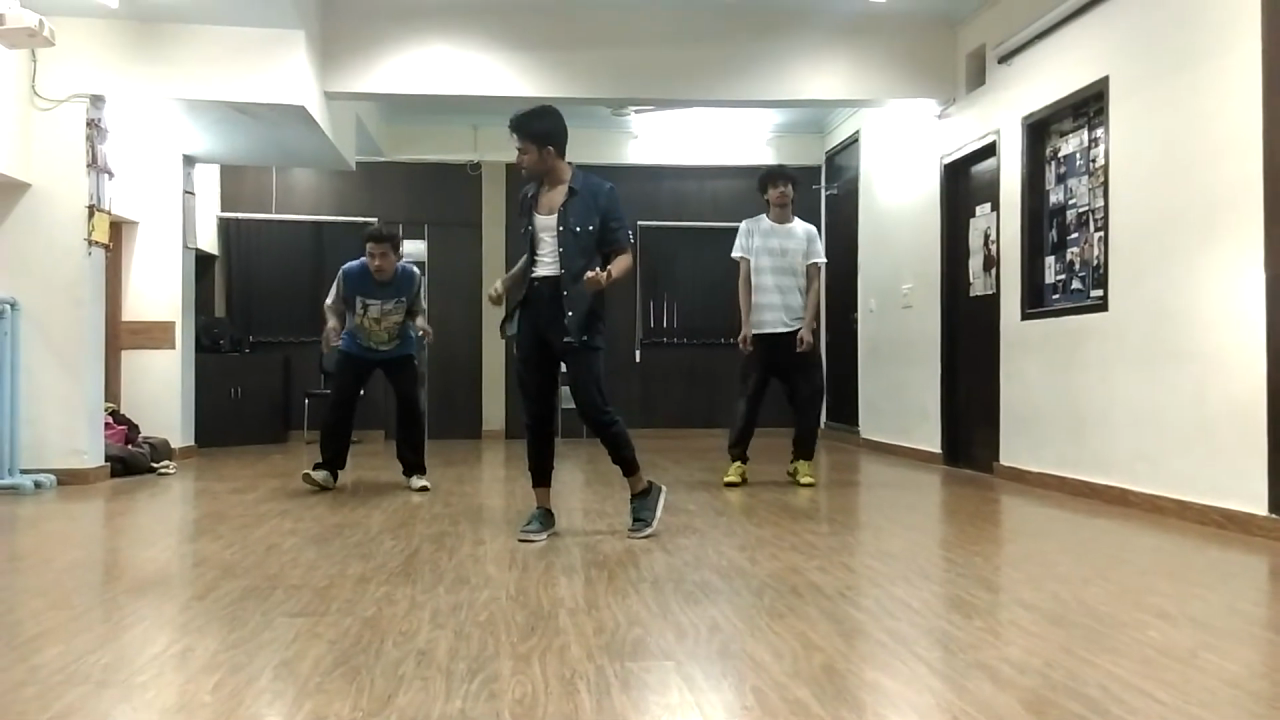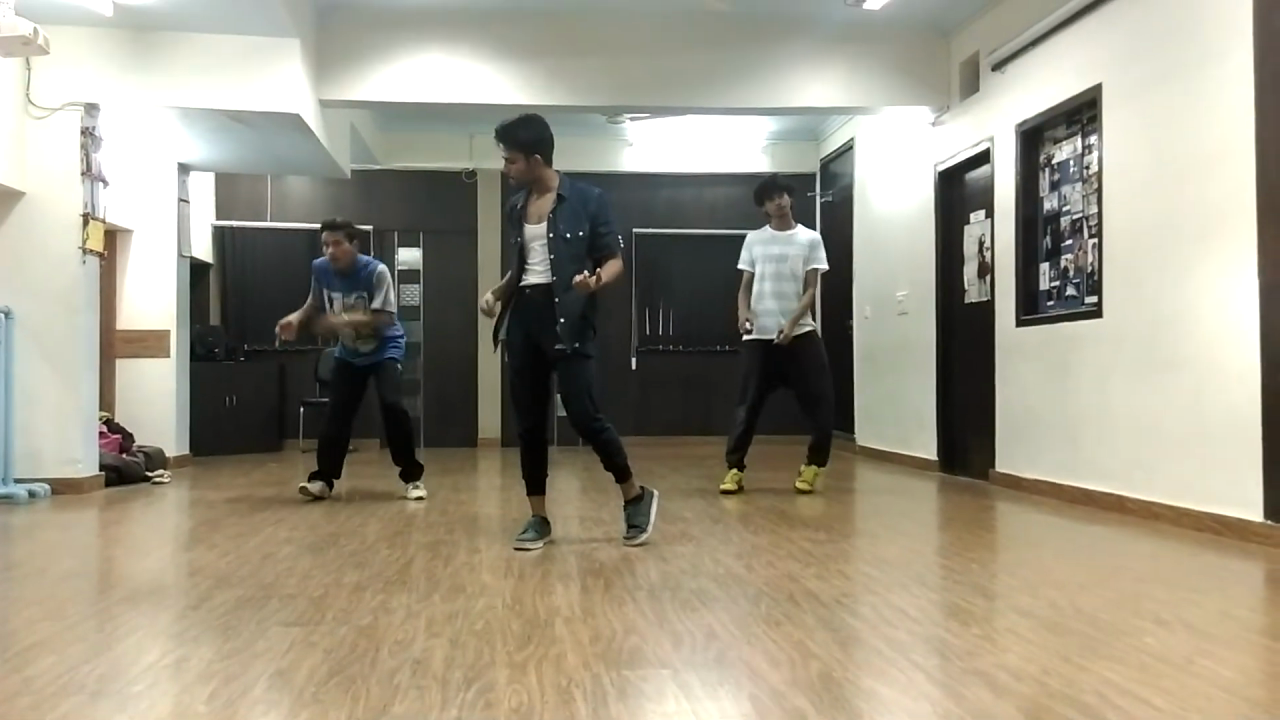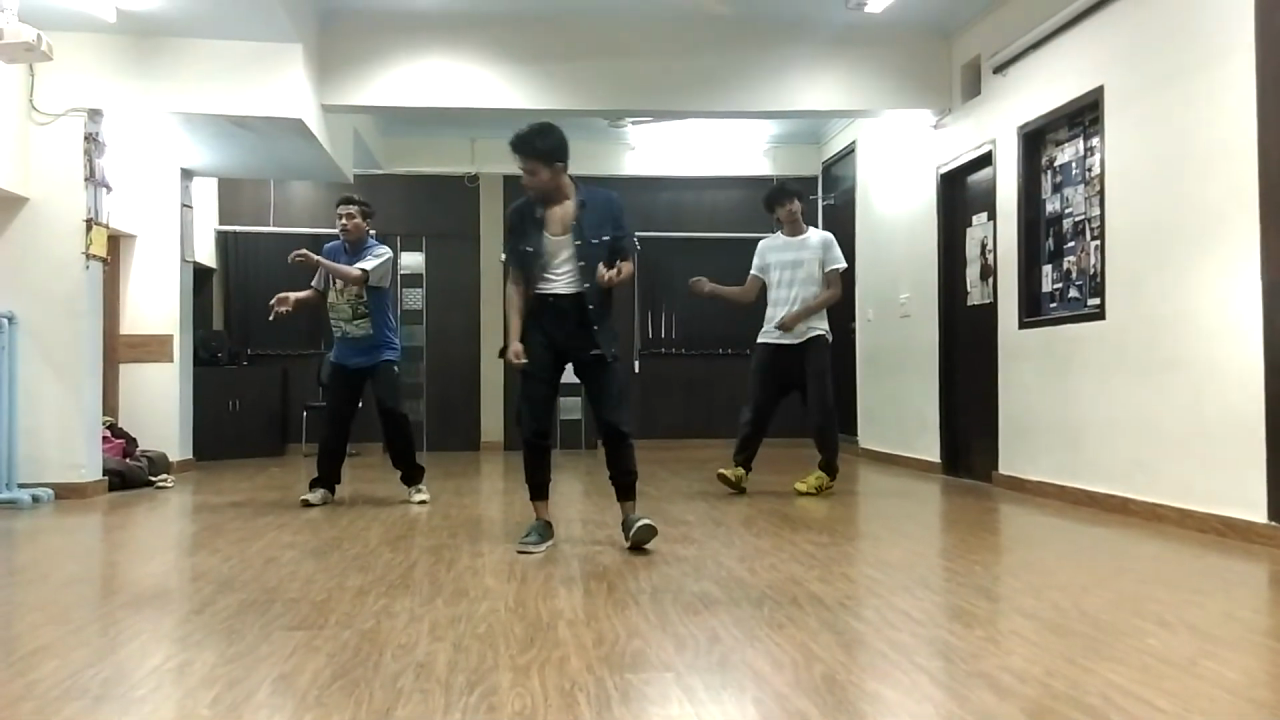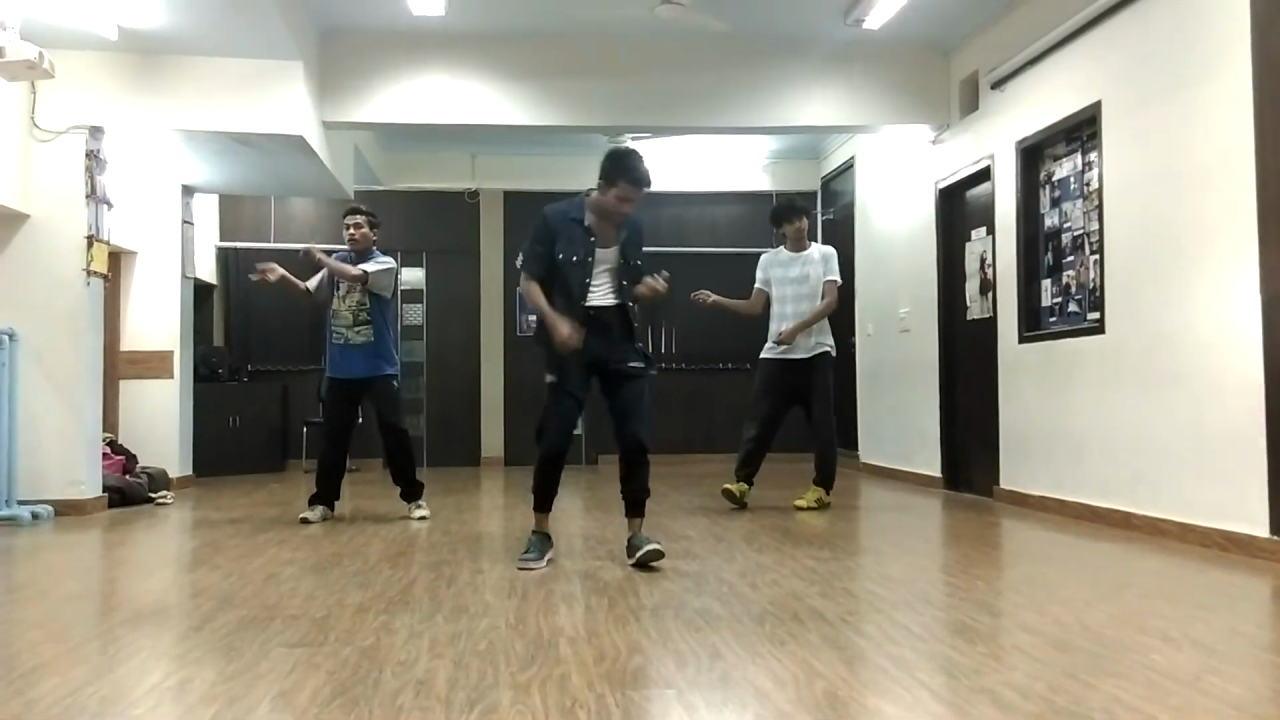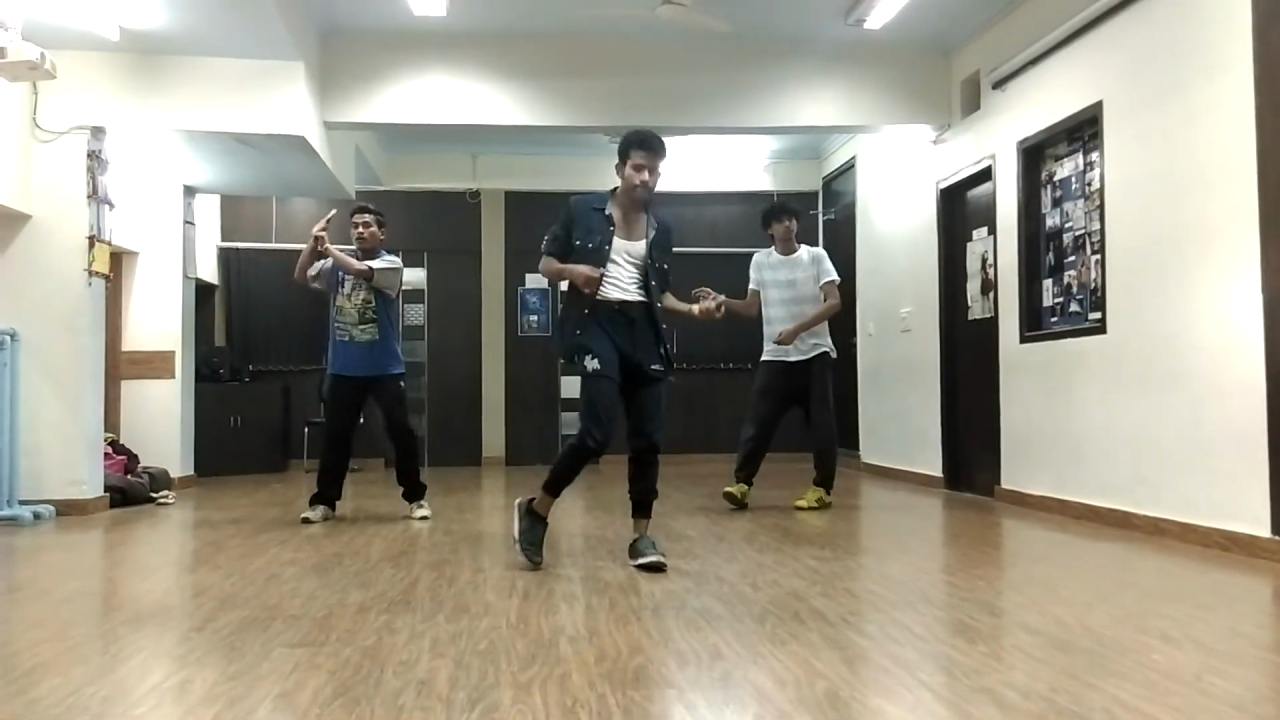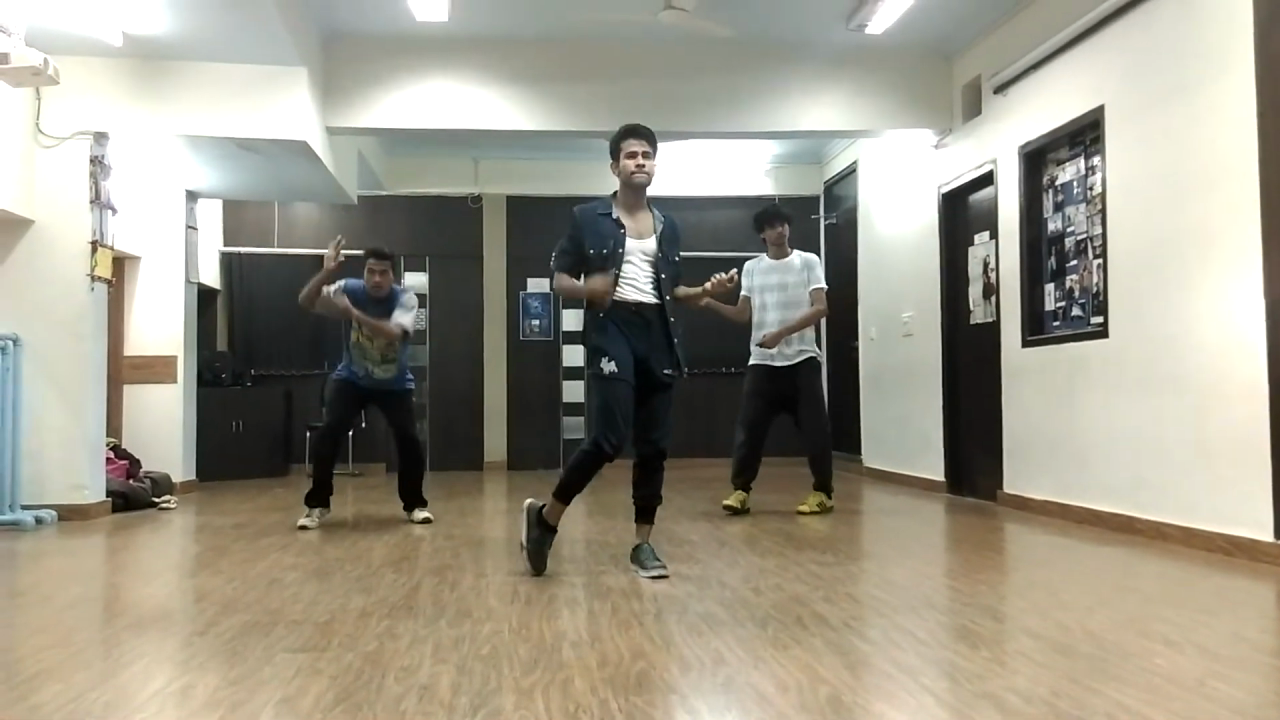
dt=0.4s
person 1, frame 1
left shoulder: (599, 193)
right shoulder: (529, 197)
left elbow: (624, 255)
left wrist: (606, 276)
right wrist: (507, 282)
left hip: (576, 311)
right hip: (533, 310)
left knee: (592, 407)
right knee: (537, 414)
left ankle: (643, 491)
right ankle: (543, 510)
person 1, frame 2
left shoulder: (587, 199)
right shoulder: (517, 206)
left elbow: (614, 260)
left wrist: (595, 281)
right wrist: (496, 294)
left hip: (568, 318)
right hip: (524, 318)
left knee: (584, 415)
right knee: (530, 422)
left ankle: (636, 496)
right ankle: (538, 518)
person 1, frame 3
left shoulder: (605, 205)
right shoulder: (519, 214)
left elbow: (629, 261)
right elbow: (516, 279)
left wrist: (615, 276)
right wrist: (513, 336)
left hip: (590, 321)
right hip: (541, 324)
left knee: (613, 422)
right knee: (534, 426)
left ankle: (629, 516)
right ankle: (541, 521)
person 1, frame 4
left shoulder: (632, 230)
right shoulder: (557, 219)
right elbow: (529, 280)
left wrist: (648, 290)
right wrist: (553, 321)
left hip: (619, 334)
right hip: (573, 334)
left knee: (635, 438)
right knee: (554, 437)
left ankle: (636, 534)
right ankle: (541, 534)
person 1, frame 5
left shoulder: (661, 229)
right shoulder: (583, 210)
right elbow: (545, 263)
left wrist: (689, 309)
right wrist: (569, 271)
left hip: (643, 330)
right hip: (597, 323)
left knee: (647, 439)
right knee: (596, 431)
left ankle: (640, 537)
right ankle: (535, 509)
person 1, frame 6
left shoulder: (667, 226)
right shoulder: (588, 218)
right elbow: (559, 278)
left wrist: (703, 290)
right wrist: (585, 287)
left hip: (656, 333)
right hip: (612, 328)
left knee: (654, 445)
right knee: (609, 437)
left ankle: (643, 544)
right ankle: (545, 515)
person 2, frame 1
left shoulder: (808, 233)
right shoulder: (750, 228)
left elbow: (813, 283)
right elbow: (744, 280)
left wrist: (807, 326)
right wrist: (746, 325)
left hip: (797, 329)
right hip: (761, 330)
left knee: (809, 396)
right knee: (749, 397)
left ankle: (800, 461)
right ankle: (738, 461)
person 2, frame 2
left shoulder: (810, 238)
right shoulder: (753, 240)
left elbow: (811, 289)
right elbow: (746, 287)
left wrist: (792, 323)
right wrist: (742, 311)
left hip: (801, 333)
right hip: (758, 335)
left knee: (820, 401)
right knee: (748, 404)
left ankle: (813, 465)
right ankle: (735, 469)
person 2, frame 3
left shoulder: (824, 240)
right shoulder: (766, 247)
left elbow: (835, 290)
right elbow: (748, 293)
left wrist: (799, 315)
right wrist: (712, 288)
left hip: (812, 337)
right hip: (772, 339)
left knee: (821, 406)
right knee: (756, 406)
left ankle: (827, 471)
right ankle: (740, 468)
person 2, frame 4
left shoulder: (825, 254)
right shoulder: (769, 260)
left elbow: (830, 302)
right elbow: (755, 306)
left wrist: (796, 329)
right wrist: (717, 301)
left hip: (816, 353)
right hip: (776, 354)
left knee: (822, 423)
right knee: (759, 420)
left ankle: (822, 487)
right ankle: (742, 483)
person 2, frame 5
left shoulder: (816, 256)
right shoulder: (760, 261)
left elbow: (833, 302)
right elbow: (751, 307)
left wrist: (795, 330)
right wrist: (719, 300)
left hip: (814, 354)
right hip: (774, 357)
left knee: (821, 424)
right knee: (757, 421)
left ankle: (822, 488)
right ankle: (742, 484)
person 2, frame 6
left shoulder: (808, 261)
right shoulder: (751, 268)
left elbow: (820, 308)
right elbow: (744, 314)
left wrist: (780, 333)
right wrist: (710, 303)
left hip: (802, 360)
right hip: (762, 362)
left knee: (815, 428)
right knee: (749, 428)
left ankle: (822, 492)
right ankle: (740, 490)
person 3, frame 1
left shoulder: (411, 277)
right shoulder: (349, 274)
left elbow: (417, 309)
right elbow: (334, 305)
left wrist: (420, 323)
right wrist: (332, 323)
left hip: (398, 349)
right hip: (355, 348)
left knee: (409, 401)
right knee: (339, 401)
left ankle: (415, 470)
right ankle: (328, 468)
person 3, frame 2
left shoulder: (377, 271)
right shoulder: (320, 269)
left elbow: (385, 317)
right elbow: (317, 305)
left wrist: (345, 320)
right wrist: (296, 318)
left hip: (385, 349)
right hip: (349, 353)
left knee: (392, 406)
right knee: (337, 413)
left ankle: (412, 477)
right ankle: (323, 479)
person 3, frame 3
left shoulder: (381, 254)
right shoulder: (331, 250)
left elbow: (356, 276)
right elbow: (319, 291)
left wrist: (317, 261)
right wrist: (293, 297)
left hip: (380, 352)
right hip: (343, 354)
left knee: (392, 412)
right knee: (335, 418)
left ankle: (414, 481)
right ankle: (324, 485)
person 3, frame 4
left shoulder: (385, 265)
right shoulder: (336, 262)
left elbow: (354, 276)
right elbow: (311, 291)
left wrist: (320, 258)
right wrist: (282, 275)
left hip: (379, 367)
right hip: (340, 368)
left knee: (393, 429)
right knee: (333, 434)
left ankle: (414, 497)
right ankle: (323, 502)
person 3, frame 5
left shoulder: (391, 264)
right shoulder: (338, 263)
left elbow: (360, 270)
right elbow: (302, 277)
left wrist: (328, 248)
right wrist: (314, 240)
left hip: (385, 366)
right hip: (343, 366)
left knee: (401, 430)
right knee: (336, 434)
left ankle: (416, 498)
right ankle: (324, 501)
person 3, frame 6
left shoulder: (406, 300)
right shoulder: (349, 290)
left elbow: (394, 334)
right elbow: (305, 302)
left wrist: (356, 315)
right wrist: (326, 272)
left hip: (395, 384)
right hip: (351, 379)
left knee: (408, 439)
right knee: (328, 433)
left ankle: (414, 503)
right ankle: (317, 505)
